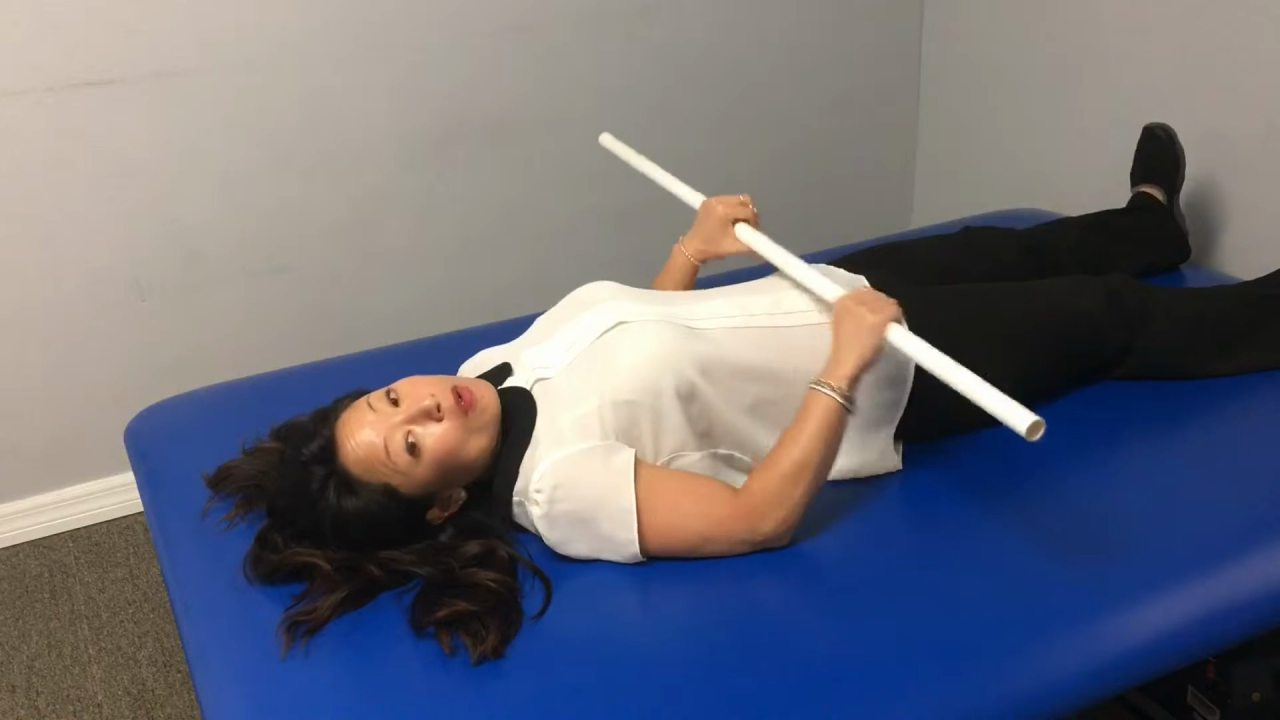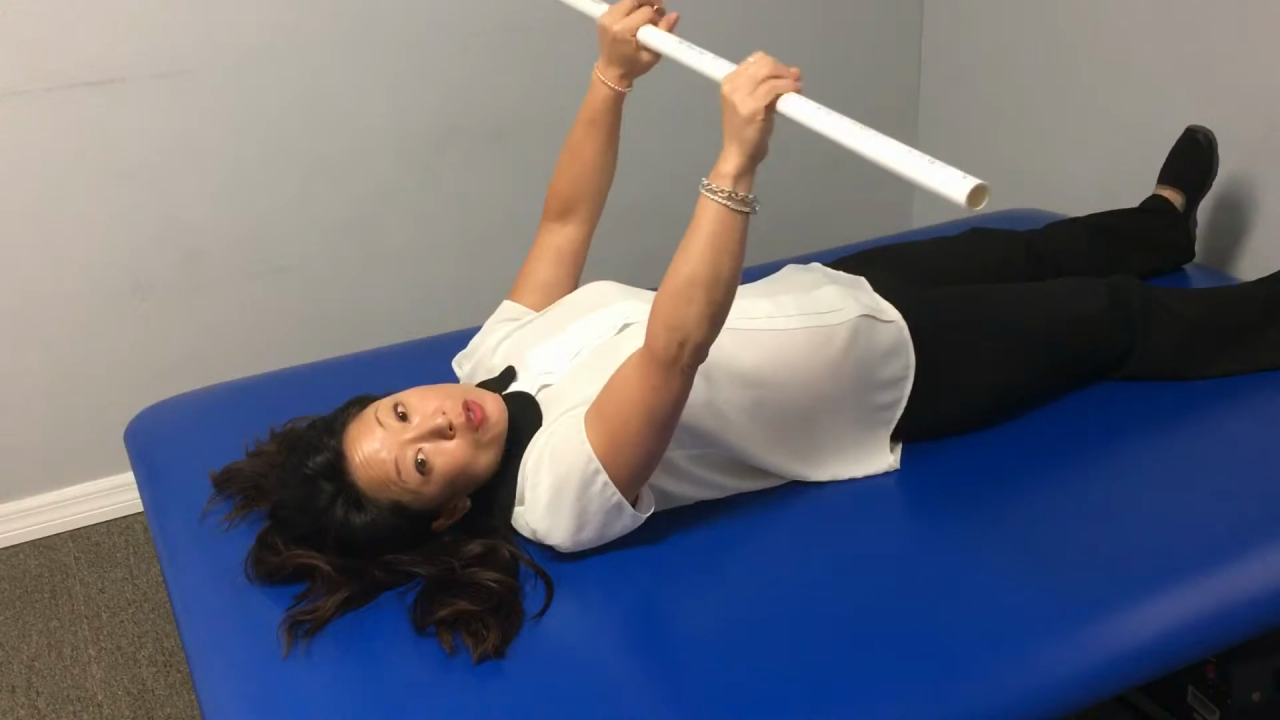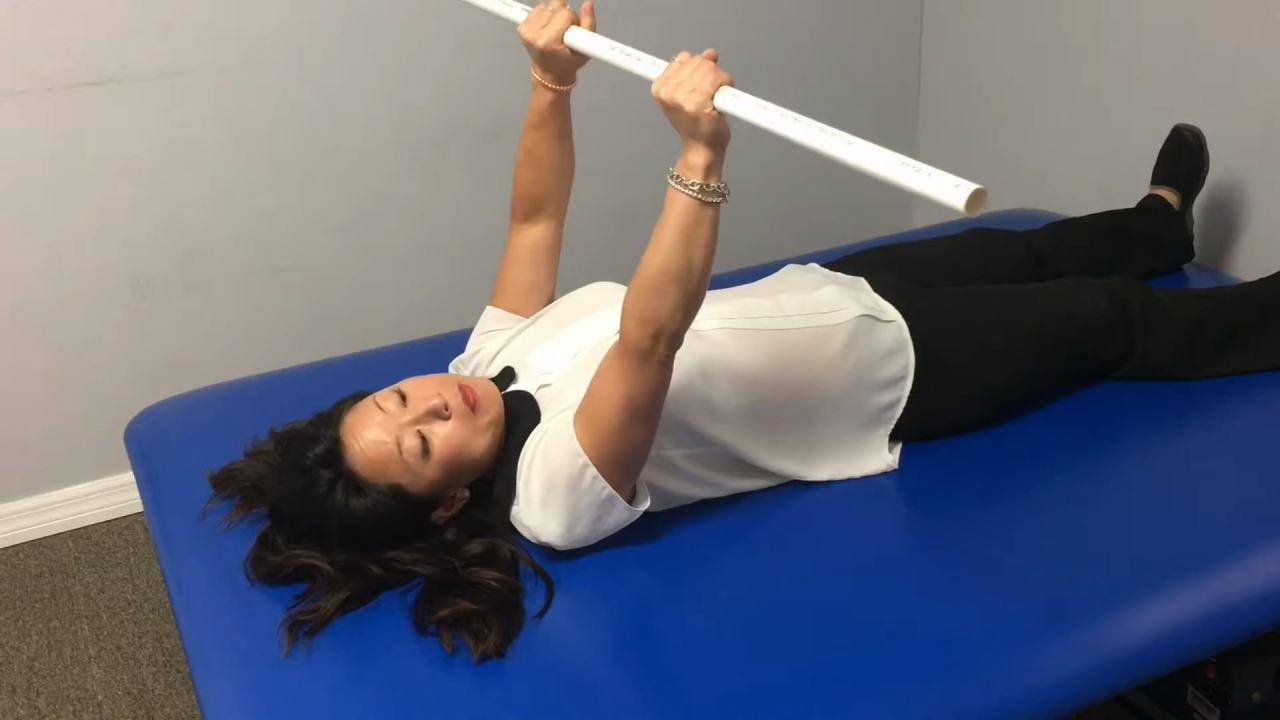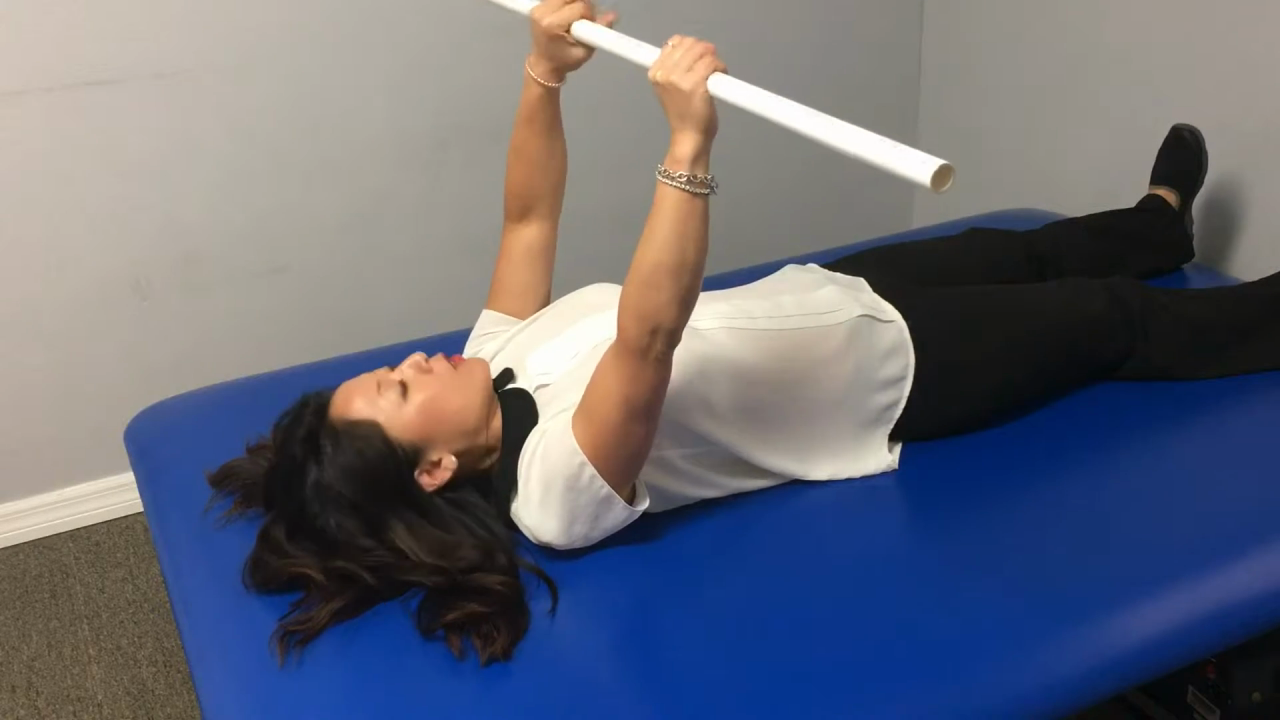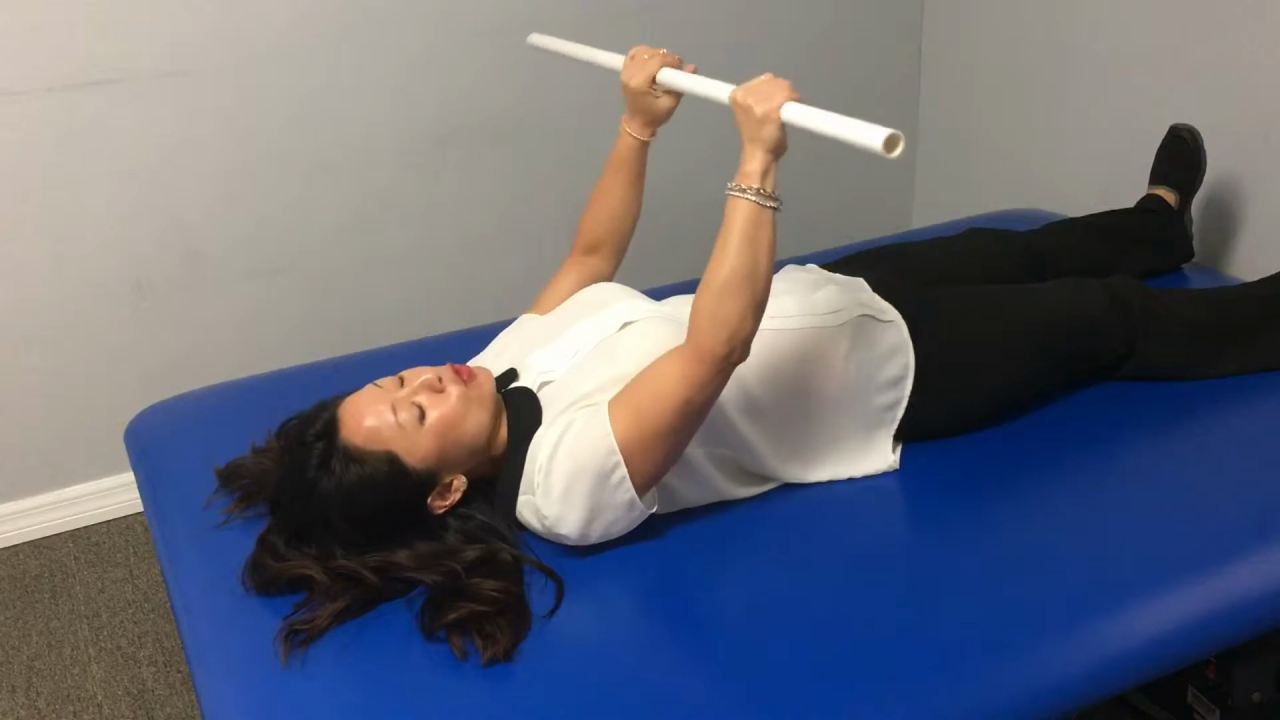
dt=1s
person 1, frame 1
left shoulder: (492, 368)
right shoulder: (559, 490)
right elbow: (758, 517)
left wrist: (693, 251)
right wrist: (848, 368)
left hip: (825, 284)
right hip: (888, 375)
left knee: (1013, 249)
right knee: (1108, 321)
left ankle: (1148, 221)
person 1, frame 2
left shoulder: (496, 358)
right shoulder: (564, 492)
left elbow: (567, 217)
right elbow: (677, 343)
right wrist: (737, 157)
left hip: (831, 291)
right hip: (889, 372)
left knee: (1014, 249)
right knee: (1113, 321)
left ankle: (1163, 221)
person 1, frame 3
left shoulder: (494, 357)
right shoulder: (559, 492)
left elbow: (537, 217)
right elbow: (652, 338)
right wrist: (701, 155)
left hip: (827, 291)
right hip: (892, 369)
left knee: (1011, 253)
right knee: (1112, 324)
left ankle: (1161, 222)
person 1, frame 4
left shoulder: (496, 359)
right shoulder: (560, 491)
left elbow: (530, 219)
right elbow: (649, 334)
right wrist: (688, 140)
left hip: (827, 292)
right hip: (888, 368)
left knee: (1012, 251)
right knee: (1113, 323)
left ankle: (1160, 221)
person 1, frame 5
left shoulder: (505, 361)
right shoulder: (572, 482)
left elbow: (592, 256)
right elbow: (718, 345)
left wrist: (639, 128)
right wrist: (757, 159)
left hip: (836, 289)
right hip: (891, 366)
left knee: (1016, 253)
right knee: (1113, 322)
left ankle: (1158, 220)
